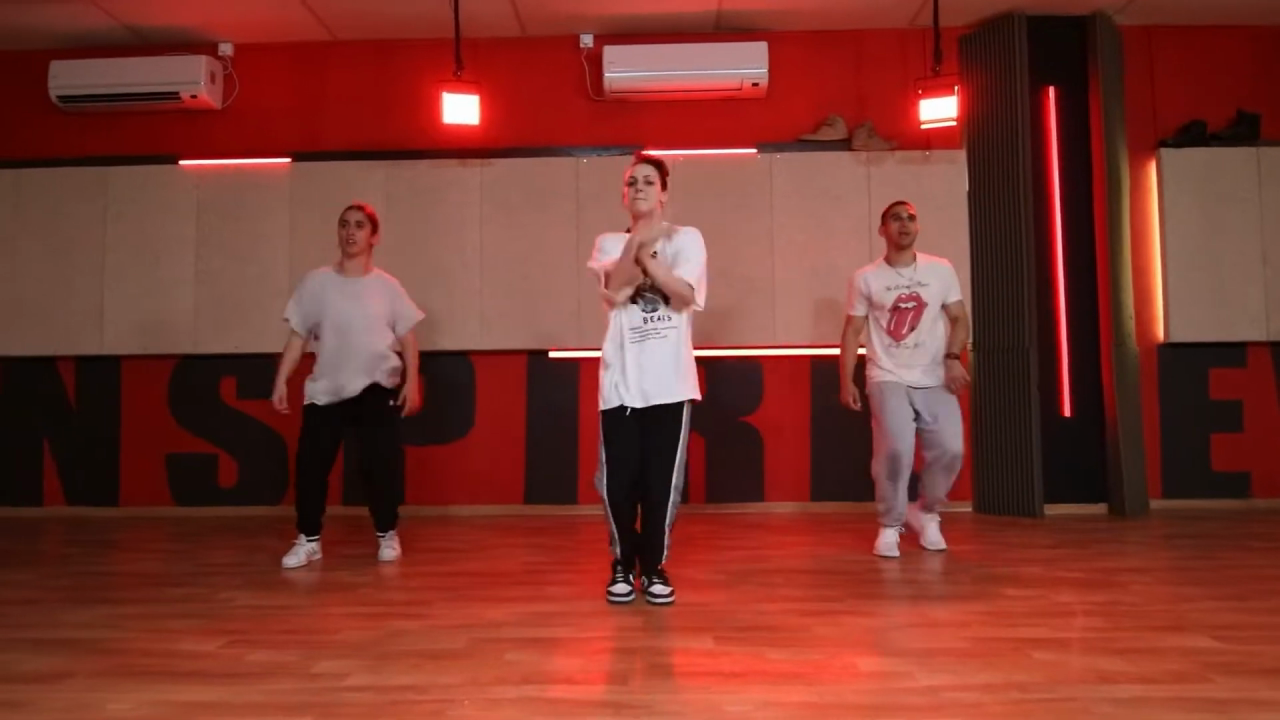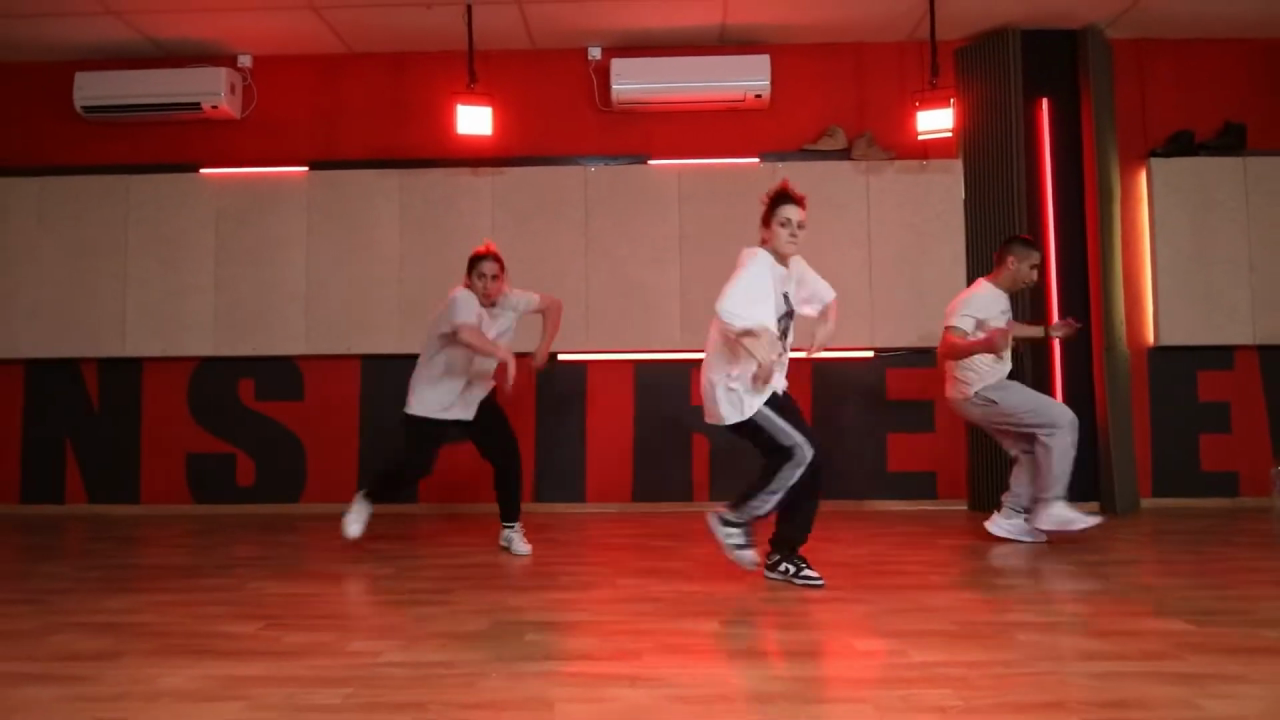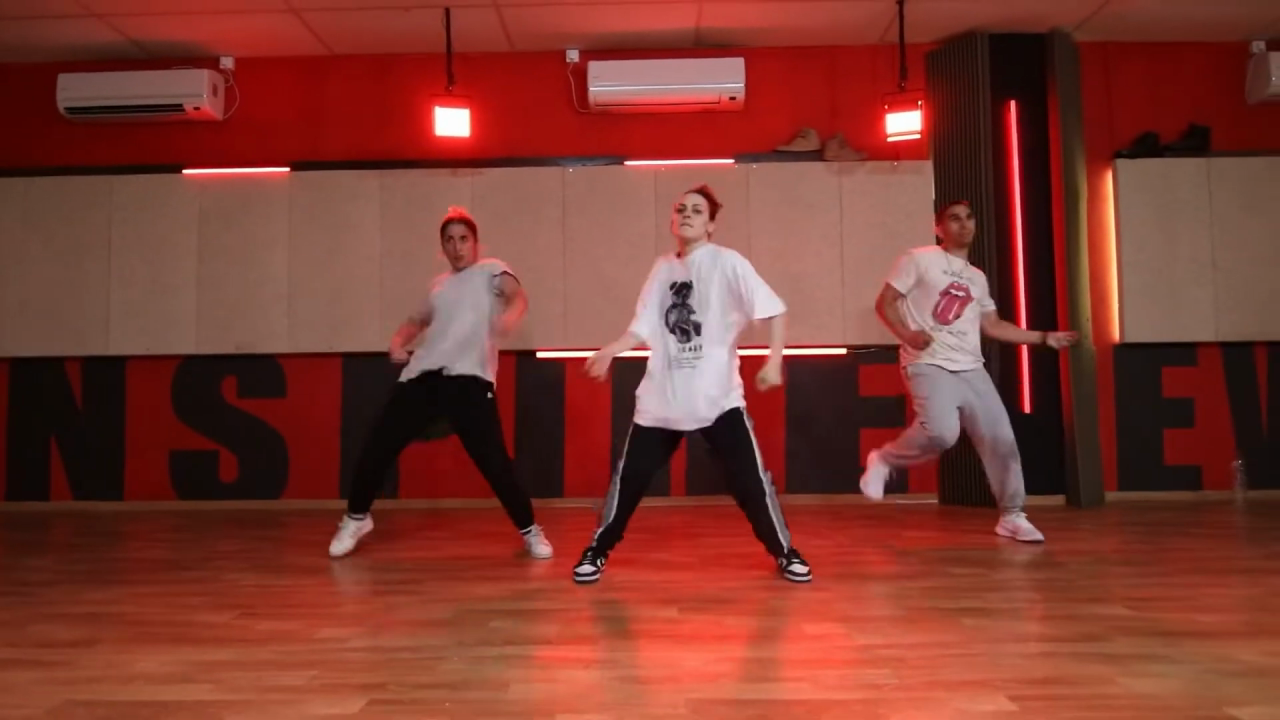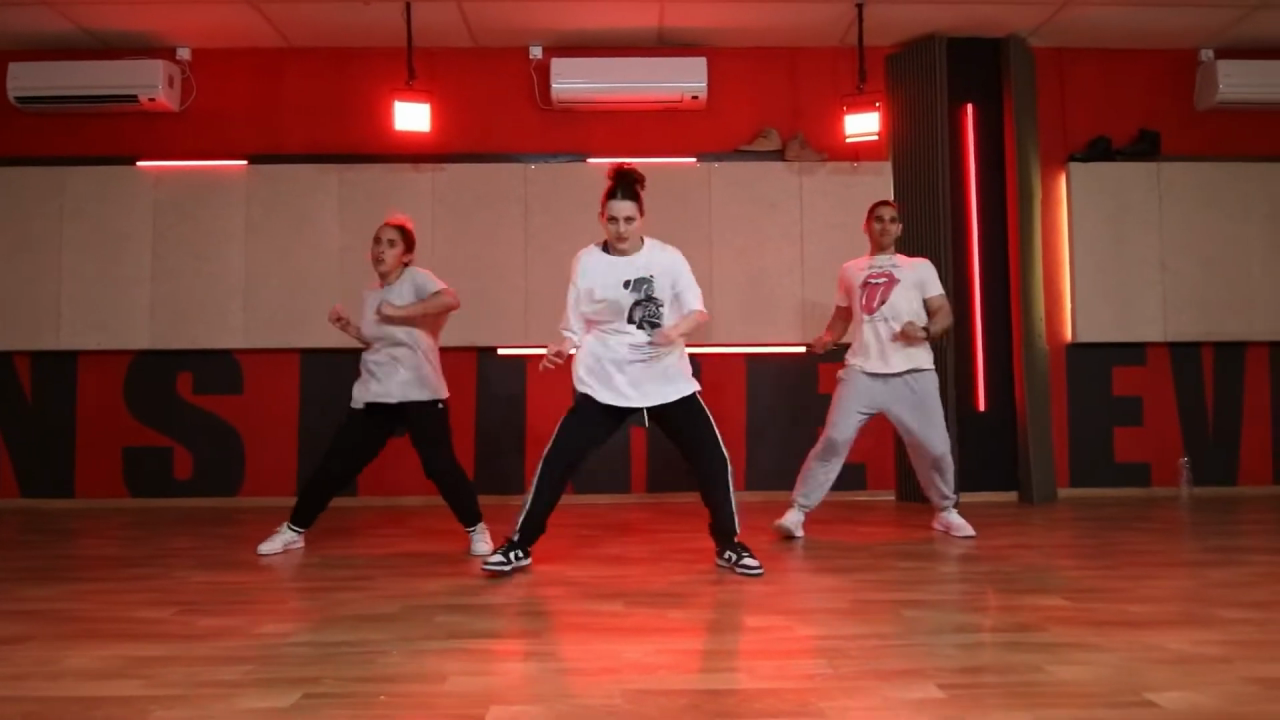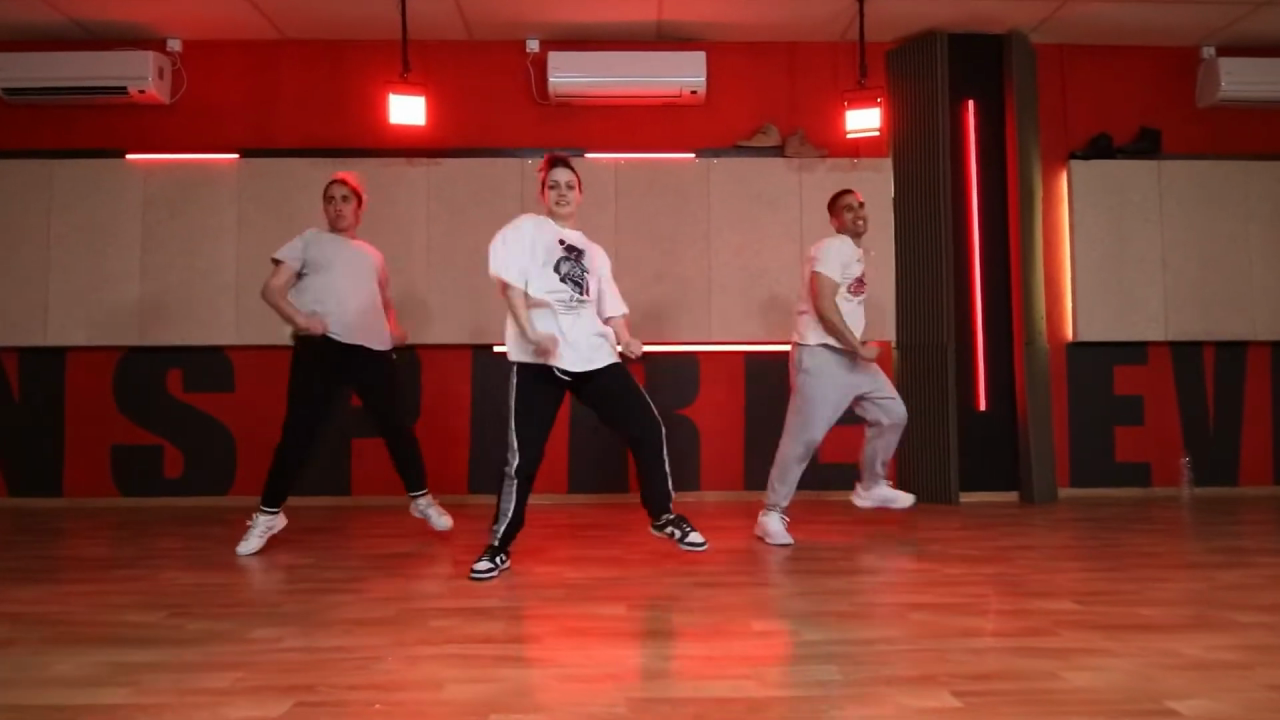
dt=1s
person 1, frame 1
left shoulder: (685, 237)
right shoulder: (608, 244)
left elbow: (686, 296)
right elbow: (612, 288)
left wrist: (649, 255)
right wrist: (637, 243)
left hip: (668, 380)
right hip: (620, 381)
left knee: (662, 479)
right knee: (618, 479)
left ankle: (653, 567)
right ankle: (625, 562)
person 1, frame 2
left shoulder: (794, 267)
right shoulder: (757, 261)
left elbow: (827, 299)
right elbow: (731, 314)
left wrist: (825, 326)
right wrist: (760, 352)
left hip: (760, 386)
right hip: (734, 386)
left knee: (801, 460)
right knee: (800, 454)
left ankle: (783, 555)
right ankle: (734, 519)
person 1, frame 3
left shoulder: (725, 261)
right shoulder: (662, 269)
left elbow: (772, 310)
right elbow: (644, 328)
left wrist: (774, 360)
right wrist: (606, 352)
left hip: (719, 397)
right hip: (664, 396)
left knee: (749, 481)
right knee: (630, 476)
left ankle: (783, 550)
right ankle: (600, 548)
person 1, frame 4
left shoulder: (667, 256)
right shoulder: (586, 261)
left elbow: (696, 309)
right elbow: (576, 326)
left wrist: (680, 327)
right wrist: (562, 350)
left hip: (667, 381)
right hip: (604, 383)
left knee: (712, 459)
right knee: (558, 458)
left ankle: (728, 545)
right ankle: (520, 544)
person 1, frame 5
left shoulder: (593, 250)
right shoulder: (527, 228)
left elbow: (610, 308)
right elbow: (505, 275)
left wrist: (626, 337)
right wrist: (530, 328)
left hip: (593, 355)
right hip: (537, 356)
left knee: (646, 426)
right knee: (523, 456)
left ankle: (663, 515)
right ankle: (499, 547)
person 2, frame 1
left shoulder: (388, 286)
right shoulder: (315, 283)
left elbow: (406, 338)
right elbow: (298, 337)
left wrist: (412, 382)
right wrist: (281, 383)
left hip: (376, 389)
right hip: (326, 391)
left knee: (381, 465)
right knee: (310, 466)
left ankle: (387, 535)
right ankle: (309, 539)
person 2, frame 2
left shoulder: (511, 300)
right shoulder: (462, 297)
left elbow: (553, 305)
right elbow: (465, 335)
left wrist: (543, 347)
right wrist: (505, 355)
left hip: (477, 397)
right hip: (432, 403)
left knee: (508, 456)
right knee: (414, 466)
left ankle: (511, 529)
right ankle: (366, 500)
person 2, frame 3
left shoulder: (490, 270)
right shoulder: (439, 285)
left elbow: (514, 289)
right elbow: (417, 323)
left wrist: (513, 312)
right wrist: (398, 343)
left hip: (471, 378)
right hip: (422, 376)
left knee: (492, 459)
right knee: (381, 444)
left ankle: (529, 531)
right ankle: (358, 518)
person 2, frame 4
left shoulder: (418, 279)
right shoulder: (372, 296)
left elbow: (450, 300)
left wrist: (401, 312)
right wrist: (346, 324)
left hip: (422, 395)
right hip: (373, 396)
left knee: (441, 465)
right knee: (337, 464)
left ankle: (476, 528)
right ankle: (294, 529)
person 2, frame 5
left shoulder: (372, 255)
right shoulder: (309, 242)
left elbow: (384, 300)
right elbow: (271, 288)
left wrist: (393, 325)
right wrist: (298, 316)
left hip: (370, 349)
right hip: (321, 345)
left knee: (396, 424)
right knee: (300, 431)
left ankle: (422, 498)
right ankle: (268, 513)
person 3, frame 1
left shoulder: (941, 270)
right shoulder: (864, 279)
left elbow: (960, 320)
right elbow: (851, 334)
left wrist: (952, 358)
right wrist: (846, 382)
left hip: (934, 378)
right hip: (887, 379)
left knee: (950, 449)
right knee: (896, 452)
left ankle: (923, 511)
right ankle: (889, 527)
person 3, frame 2
left shoulder: (998, 294)
right shoulder: (979, 297)
right elbow: (948, 347)
left wrist: (1049, 331)
right wrist: (989, 343)
left hip: (988, 387)
right hip: (981, 390)
left knee: (1031, 447)
right knee: (1063, 422)
left ankle: (1009, 518)
right ankle: (1051, 508)
person 3, frame 3
left shoulder: (976, 274)
right shoulder: (918, 259)
left elbow: (991, 325)
right elbow: (884, 302)
left wrist: (1043, 338)
right wrist: (906, 333)
left hip: (971, 371)
right hip: (928, 365)
left knee: (1001, 442)
right knee: (941, 432)
left ankle: (1012, 516)
right ankle: (884, 459)
person 3, frame 4
left shoulder: (920, 267)
right shoulder: (850, 270)
left elbow: (944, 314)
right elbow: (841, 317)
left wrist: (926, 330)
right wrist: (826, 339)
left hip: (913, 374)
right hip: (862, 372)
left knee: (936, 447)
right knee: (835, 438)
left ankle: (945, 511)
right ankle: (798, 509)
person 3, frame 5
left shoulder: (856, 253)
right shoulder: (833, 245)
right elbow: (822, 303)
left wrist: (861, 346)
right wrist: (857, 342)
left hip: (851, 353)
right hip: (819, 353)
left knee: (893, 414)
right knee: (806, 434)
left ankle: (872, 485)
right ankle: (771, 513)
